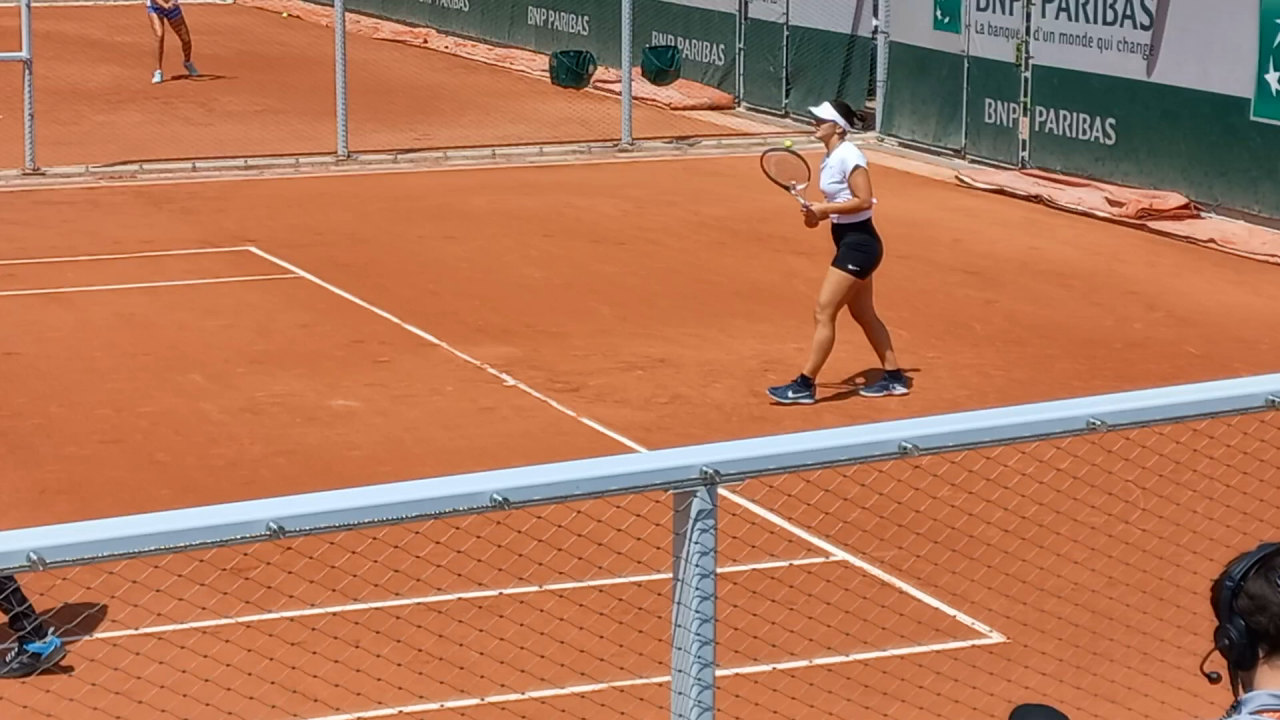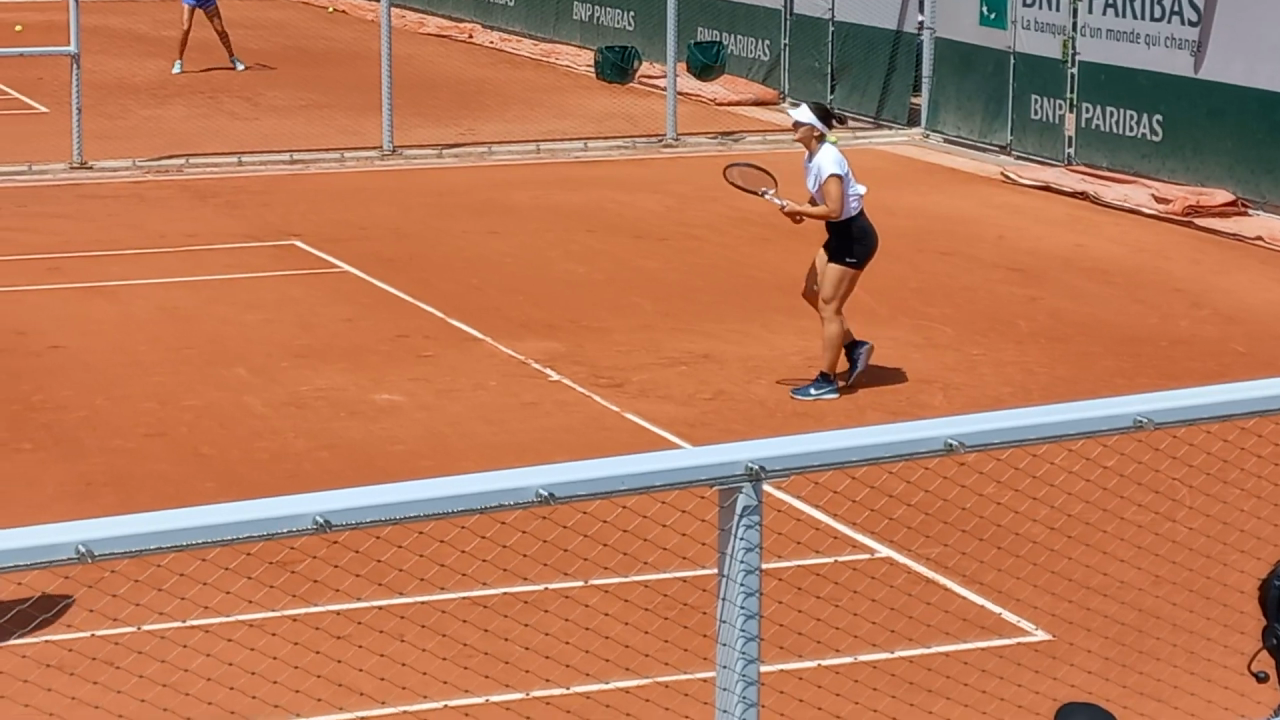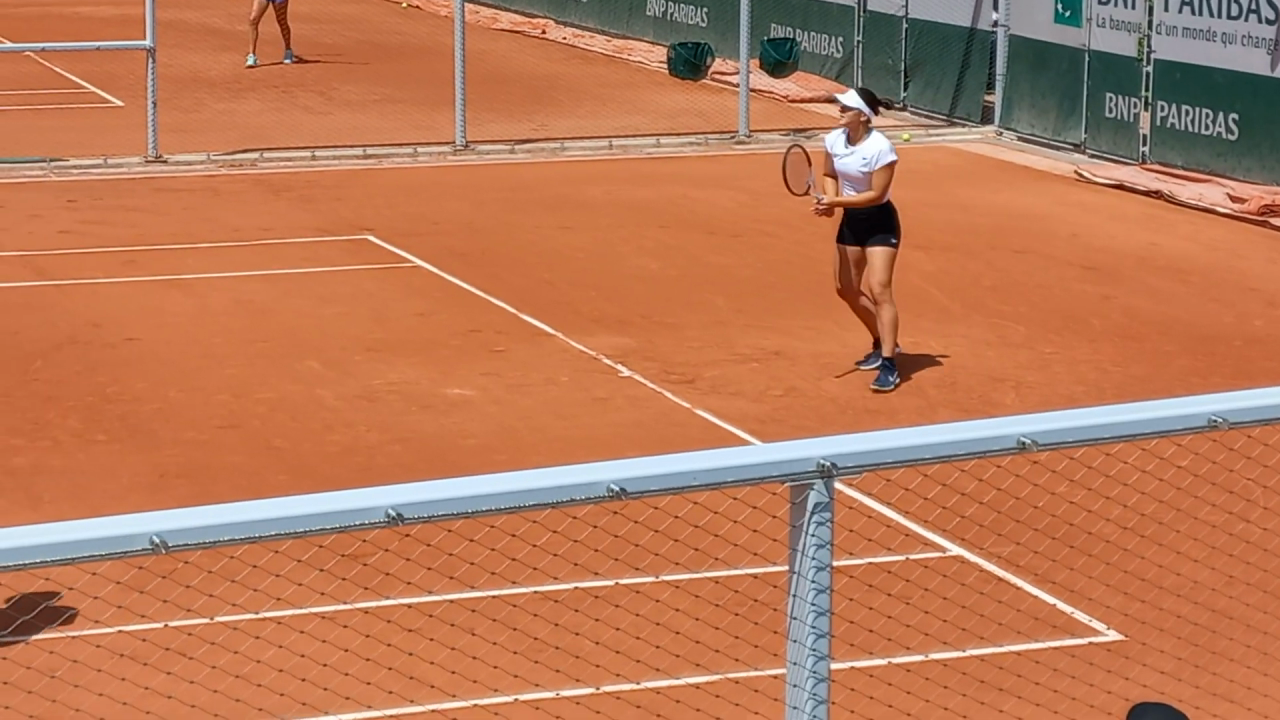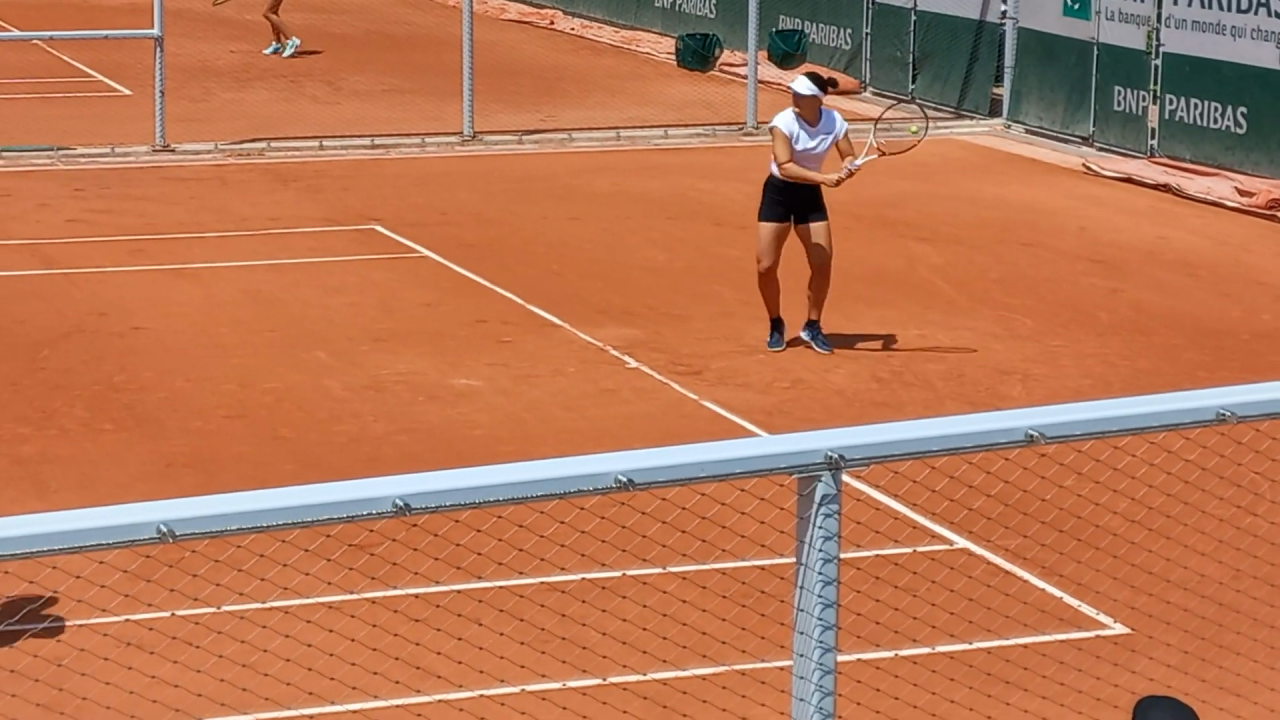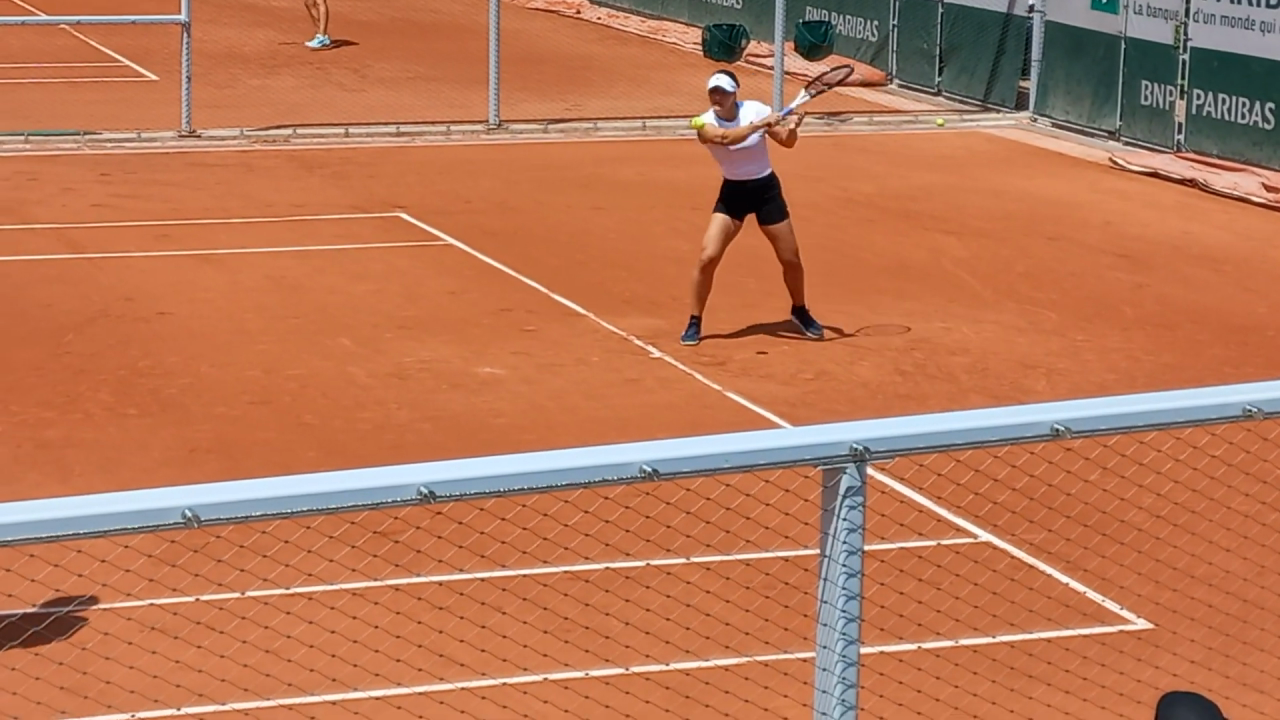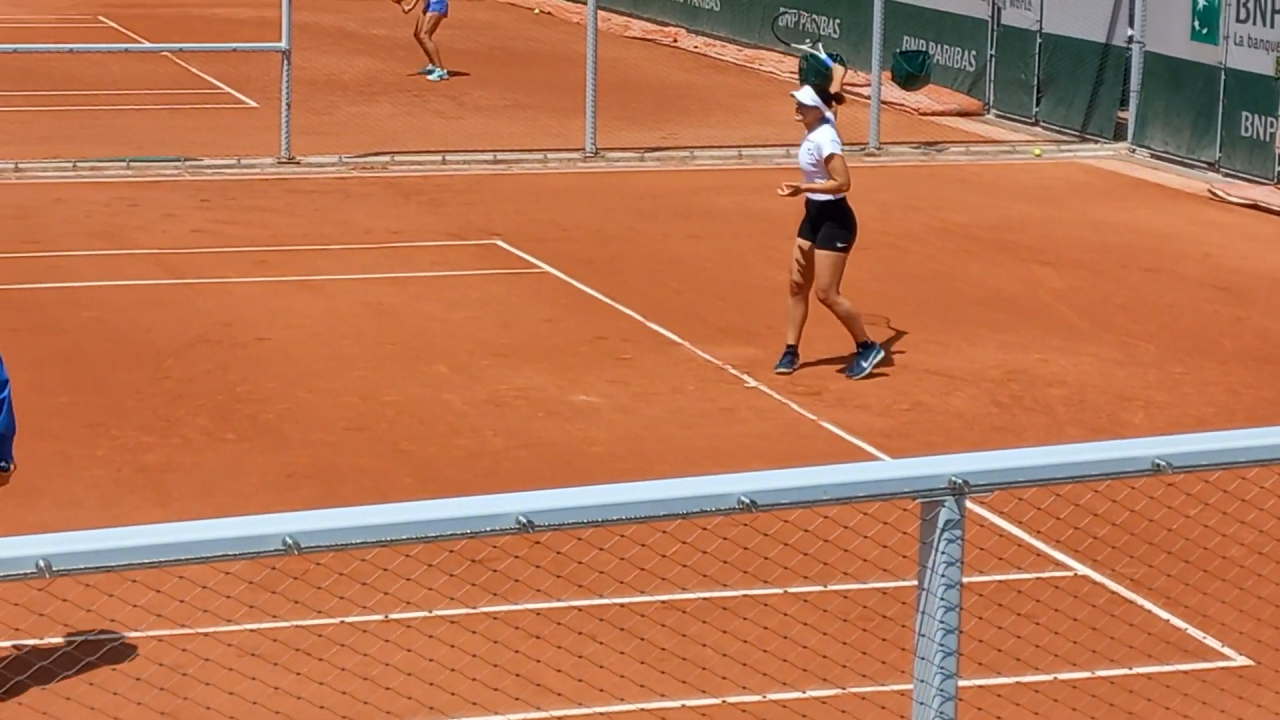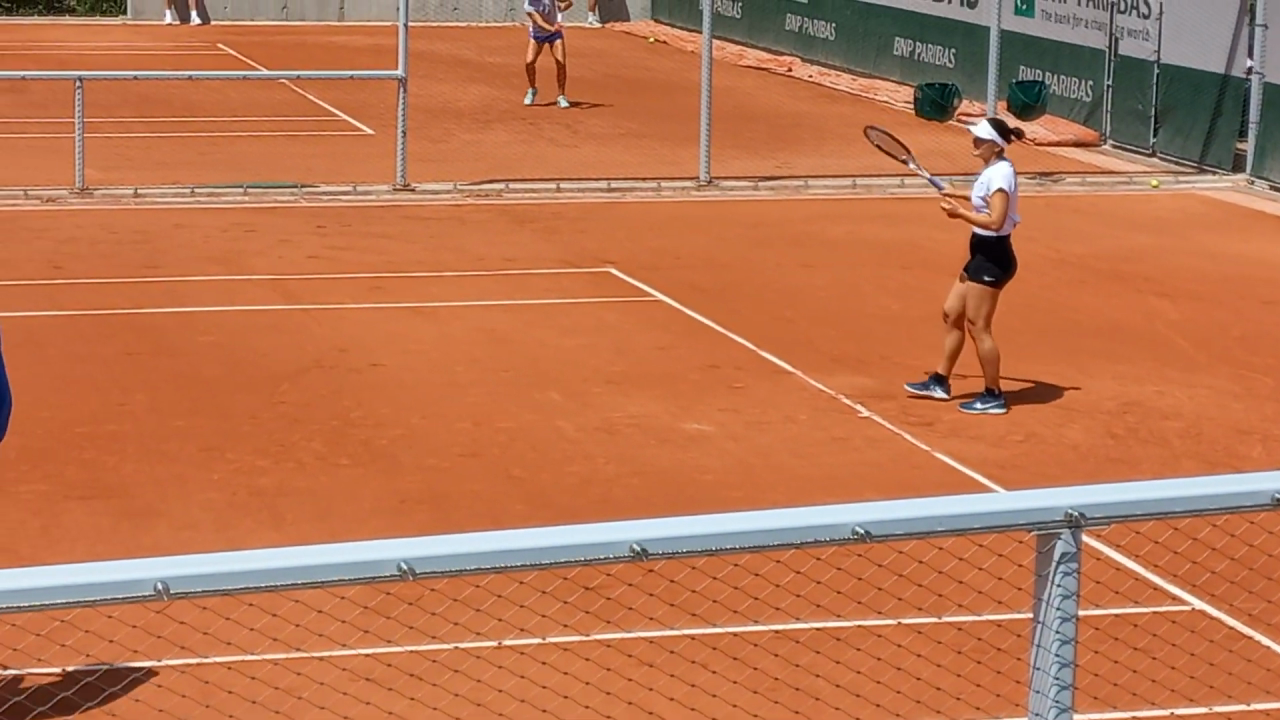
dt=0.5s
person 1, frame 1
left shoulder: (848, 156)
right shoulder: (831, 157)
left elbow: (863, 200)
left wrist: (826, 209)
right wrist: (817, 213)
left hip: (859, 243)
right hip: (854, 242)
left knee: (824, 312)
right knee: (863, 313)
left ankle: (805, 385)
right ankle: (894, 377)
person 1, frame 2
left shoulder: (828, 161)
right shoulder: (811, 156)
left elbow: (833, 210)
left wrist: (799, 210)
right wrist: (799, 209)
left hip: (854, 238)
right hip: (843, 235)
left knee: (827, 306)
right knee: (811, 293)
left ankle: (827, 381)
right ankle: (854, 347)
person 1, frame 3
left shoulder: (881, 147)
right shoulder: (833, 140)
left elbow: (877, 194)
left wrist: (838, 202)
right wrist: (828, 199)
left hip: (880, 222)
right hip: (851, 221)
left knee: (878, 290)
right knee: (847, 289)
left ankle: (890, 363)
right ankle: (883, 345)
person 1, frame 4
left shoulder: (834, 121)
right shoulder: (783, 122)
left elbow: (850, 157)
right elbow: (785, 167)
left wrist: (847, 169)
right wrist: (823, 178)
left hip: (810, 196)
right hip: (778, 192)
left knee: (821, 264)
right knee: (766, 267)
left ankle: (813, 327)
right ankle: (776, 324)
person 1, frame 5
left shoulder: (756, 111)
right shoulder: (707, 124)
left elbow: (786, 138)
right elbow: (730, 136)
left wrist: (793, 123)
right wrist: (761, 124)
left hip: (767, 191)
right hip: (733, 193)
left knee: (790, 259)
right knee: (707, 258)
left ankle: (800, 312)
right ankle: (695, 322)
person 1, frame 6
left shoulder: (824, 139)
right shoulder: (823, 120)
left elbow: (843, 183)
right elbow: (832, 99)
left wrist: (804, 188)
right wrist: (837, 78)
left hip: (834, 219)
right hip: (814, 215)
left knee: (826, 294)
right knee: (797, 285)
left ankle: (867, 347)
right ankle: (792, 351)
person 1, frame 7
left shoulder: (999, 175)
right shoulder: (997, 169)
left elbow: (996, 221)
left wrist: (960, 211)
right wrist: (959, 200)
left hip: (993, 258)
right hip: (983, 256)
left knee: (978, 328)
right knee: (951, 315)
left ankle: (994, 396)
right ankle: (940, 381)
